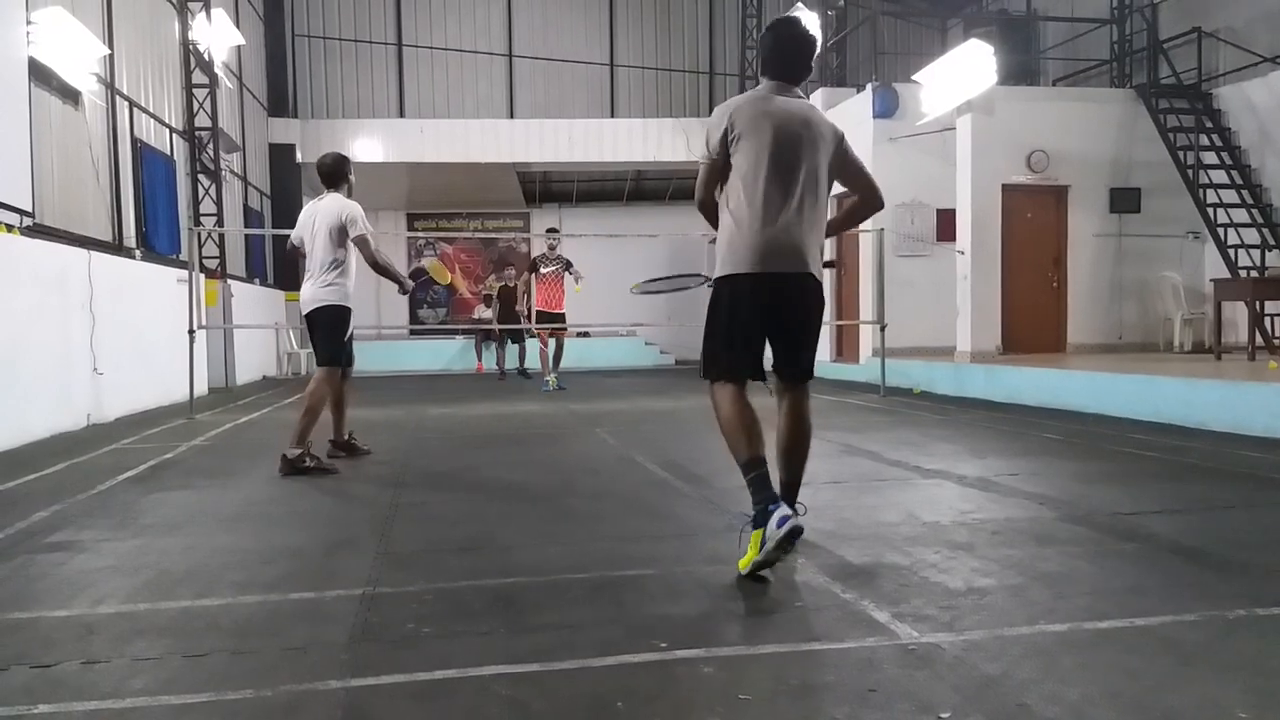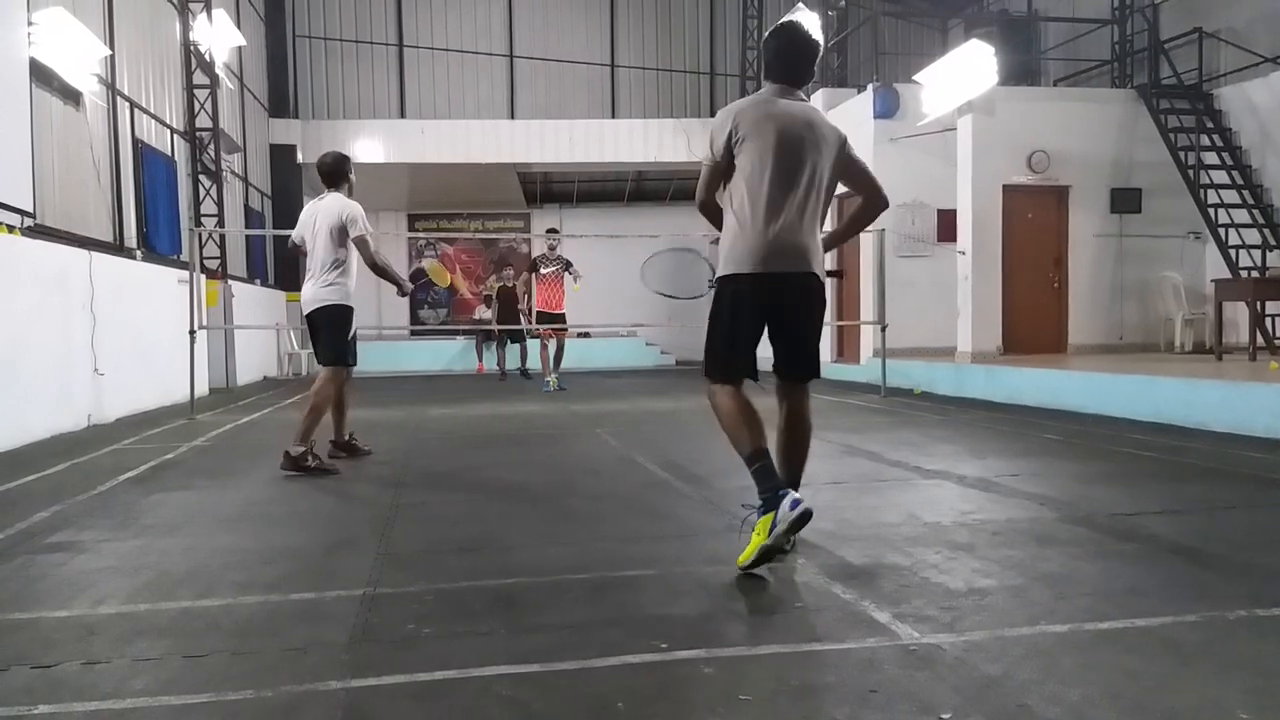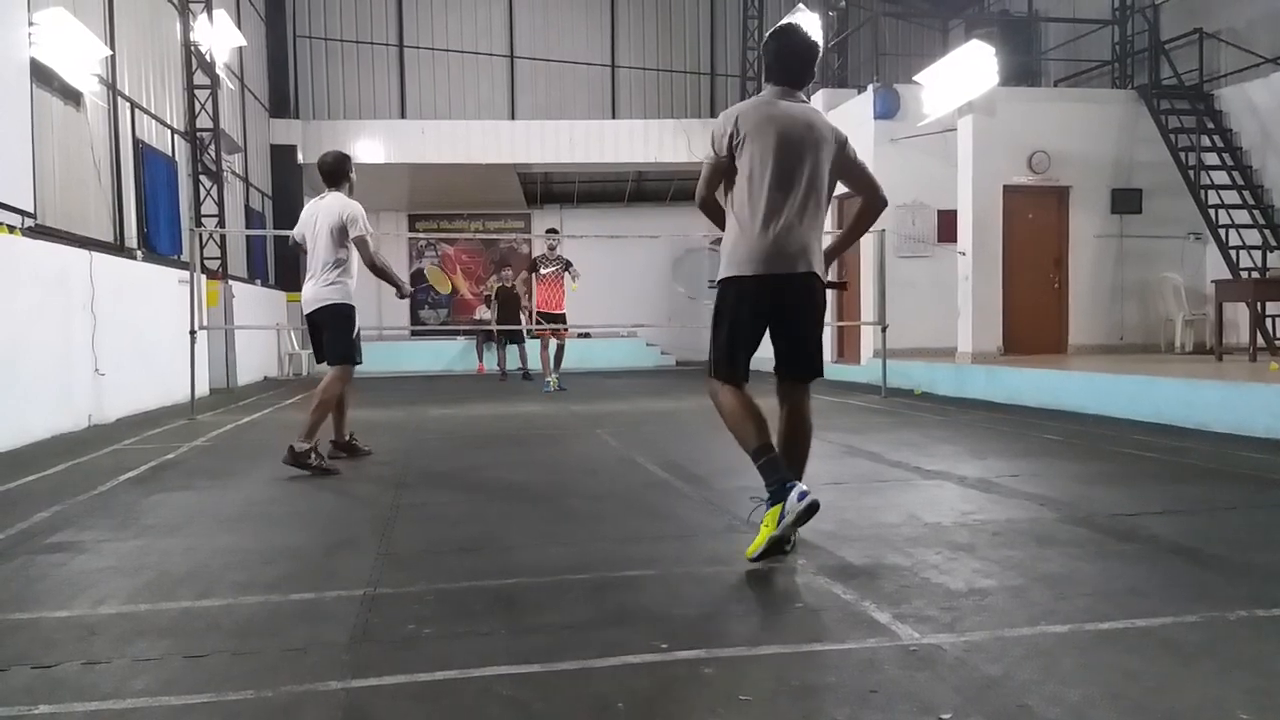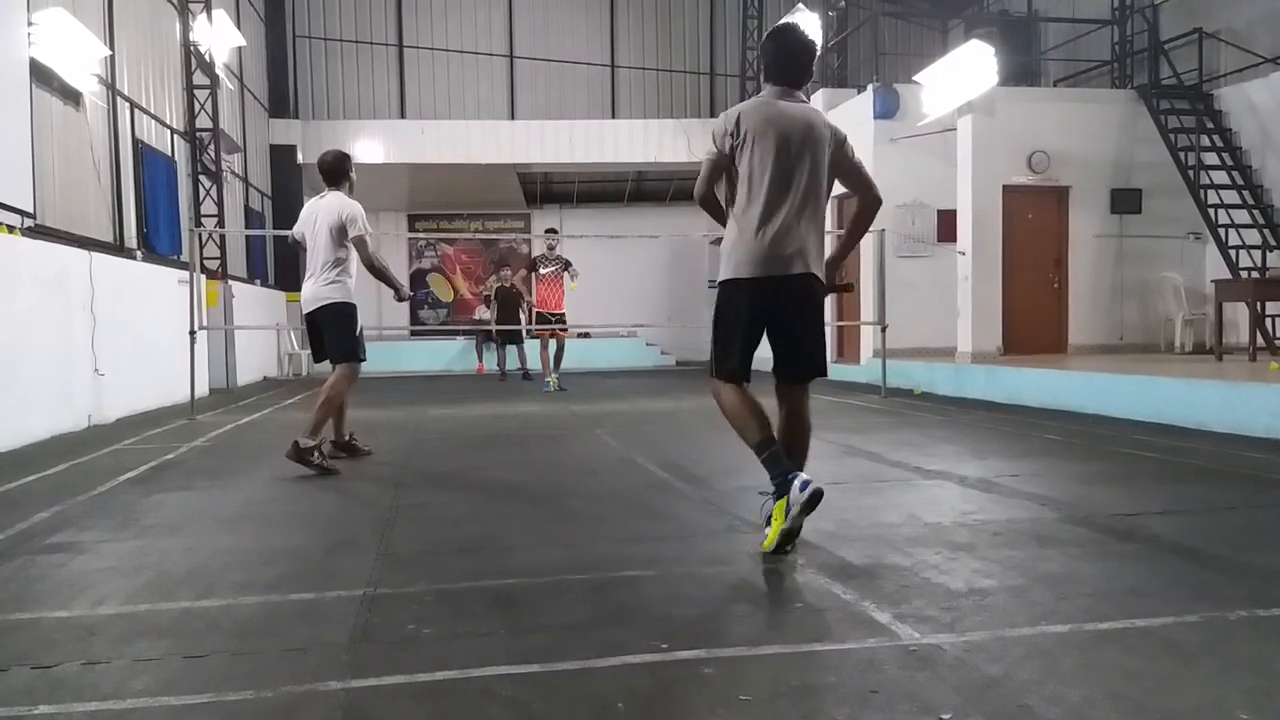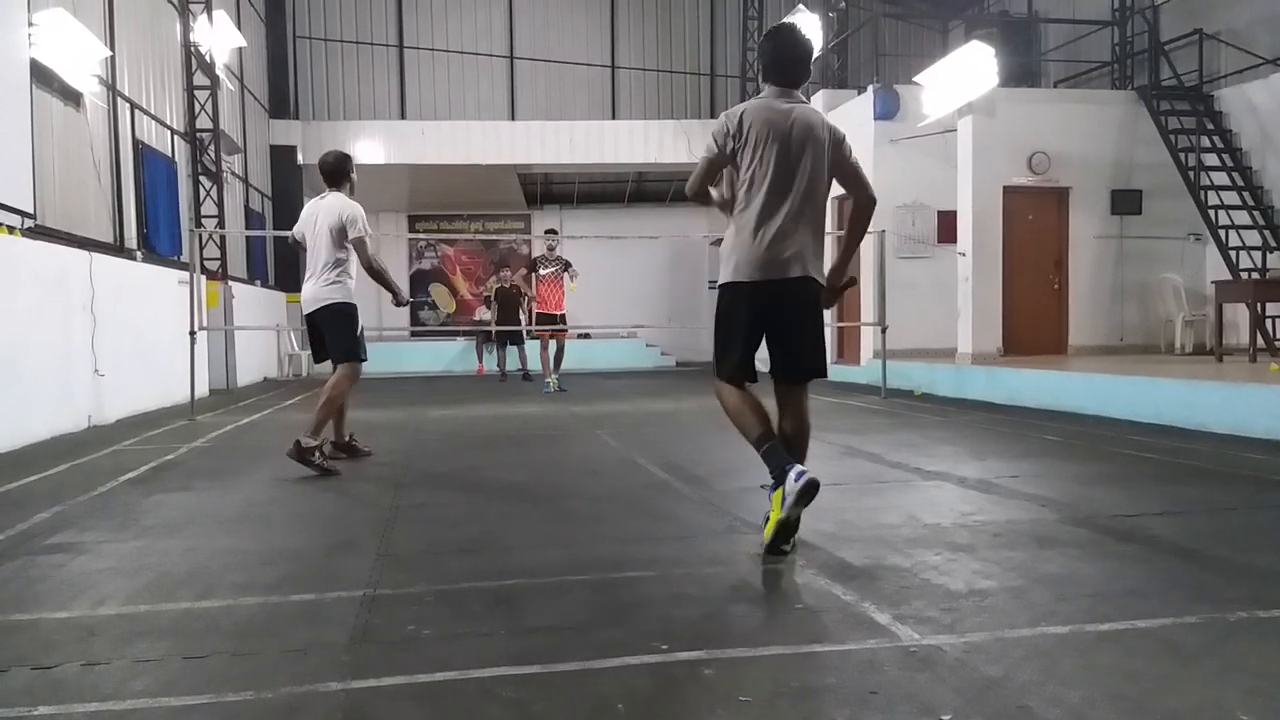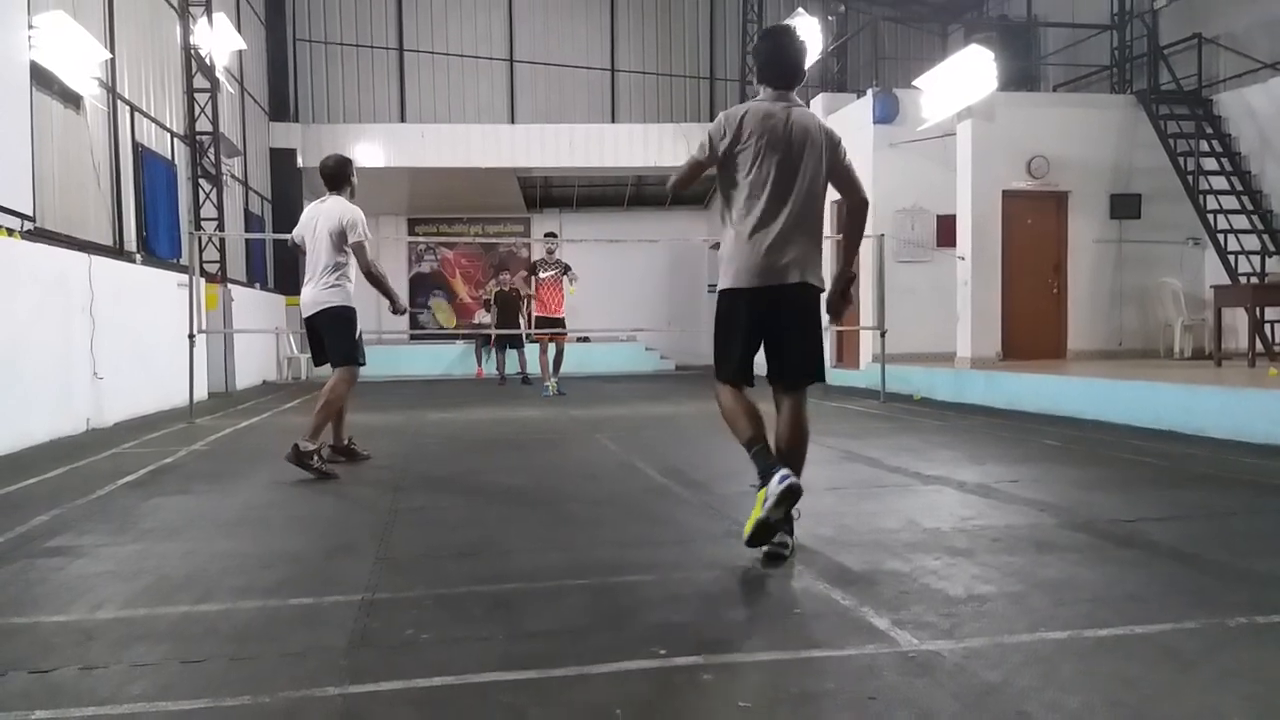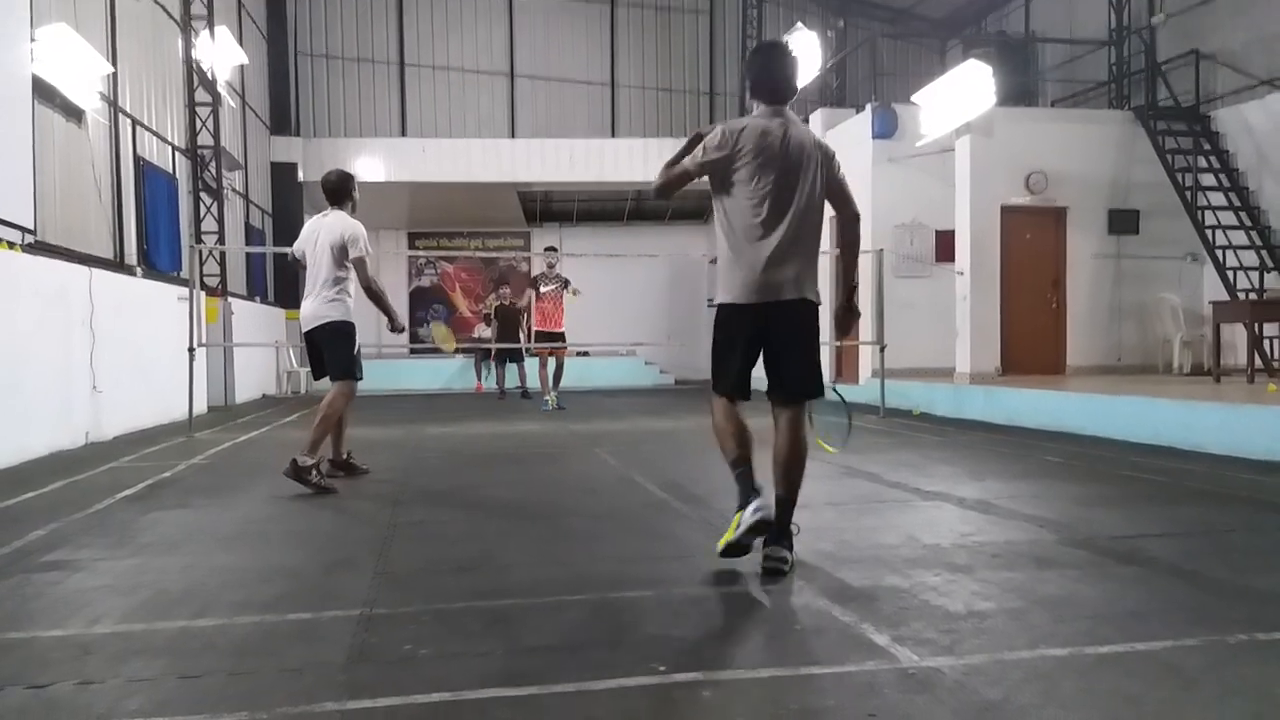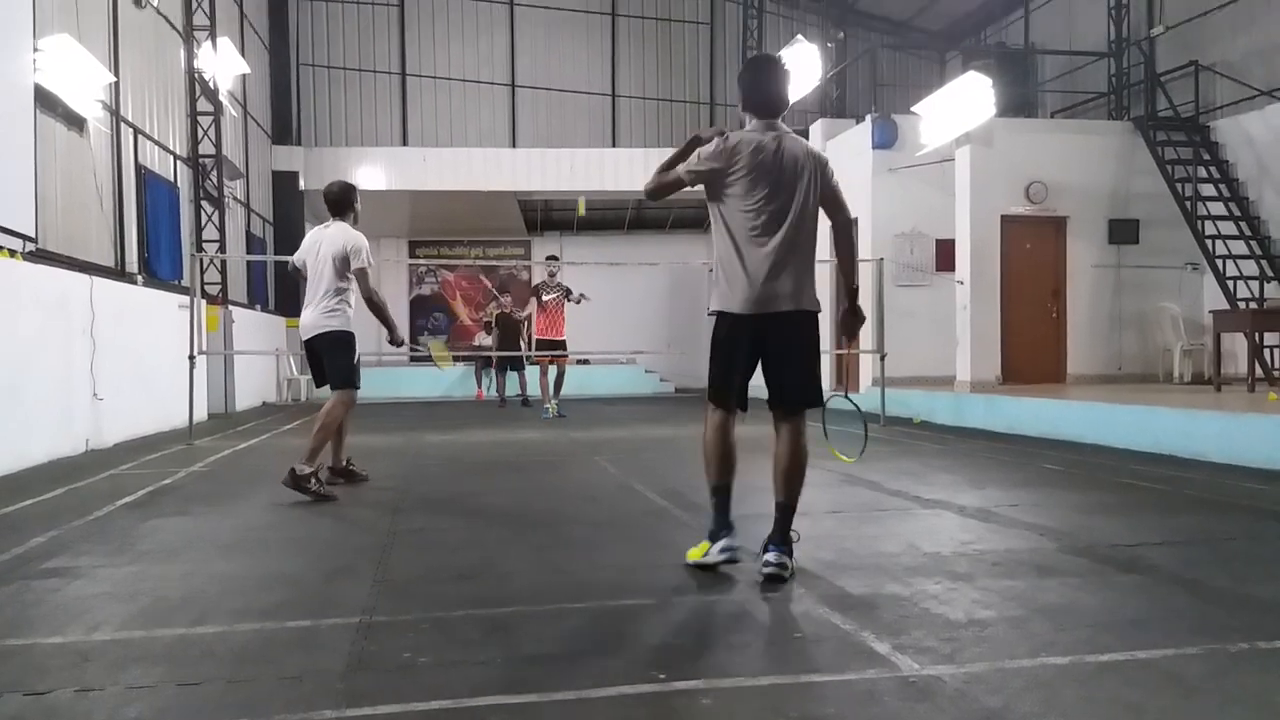
dt=0.1s
person 1, frame 1
left shoulder: (732, 113)
right shoulder: (824, 127)
left elbow: (704, 197)
right elbow: (871, 198)
left hip: (743, 267)
right hip: (802, 271)
left knee: (727, 386)
right knee: (793, 391)
left ankle: (771, 507)
right ankle: (782, 508)
person 1, frame 2
left shoulder: (736, 115)
right shoulder: (827, 130)
left elbow: (705, 199)
right elbow: (875, 199)
left hip: (745, 267)
right hip: (804, 271)
left knee: (724, 385)
right knee: (793, 390)
left ankle: (775, 497)
right ankle: (784, 501)
person 1, frame 3
left shoulder: (737, 118)
right shoulder: (827, 130)
left elbow: (704, 197)
right elbow: (875, 199)
right wrist: (833, 250)
left hip: (748, 269)
right hip: (804, 272)
left knee: (726, 384)
right knee: (794, 390)
left ankle: (784, 490)
right ankle: (787, 495)
person 1, frame 4
left shoulder: (738, 118)
right shoulder: (826, 129)
left elbow: (703, 193)
right elbow: (870, 198)
right wrist: (837, 258)
left hip: (747, 270)
right hip: (804, 274)
left knee: (728, 382)
right knee: (793, 390)
left ankle: (787, 481)
right ankle: (788, 491)
person 1, frame 5
left shoulder: (739, 119)
right shoulder: (826, 129)
left elbow: (695, 188)
right elbow: (864, 199)
left wrist: (723, 200)
right wrist: (840, 267)
left hip: (746, 271)
right hip: (802, 274)
left knee: (731, 383)
right knee: (793, 390)
left ankle: (788, 472)
right ankle: (785, 519)
person 1, frame 6
left shoulder: (736, 120)
right shoulder: (821, 133)
left elbow: (677, 184)
right elbow: (858, 203)
left wrist: (714, 167)
right wrist: (845, 276)
left hip: (745, 276)
right hip: (801, 280)
left knee: (730, 385)
right knee: (791, 395)
left ankle: (772, 475)
right ankle: (781, 525)
person 1, frame 7
left shoulder: (730, 137)
right shoulder: (817, 146)
left elbow: (662, 186)
right elbow: (849, 218)
left wrist: (696, 142)
right wrist: (848, 290)
left hip: (742, 293)
right hip: (798, 294)
left knee: (726, 400)
right knee: (790, 411)
left ankle: (750, 501)
right ankle: (780, 537)
person 1, frame 8
left shoulder: (724, 150)
right shoulder: (811, 157)
left elbow: (652, 190)
right elbow: (844, 225)
left wrist: (692, 144)
right wrist: (850, 296)
left hip: (739, 304)
right hip: (797, 306)
left knee: (720, 411)
right knee: (790, 420)
left ankle: (721, 531)
right ankle: (780, 543)
person 2, frame 1
left shoulder: (309, 210)
right shoulder: (348, 208)
left elbow: (294, 246)
right elbow: (372, 258)
right wrist: (403, 281)
left hip: (312, 299)
right hip: (332, 300)
left knee: (340, 370)
right knee: (327, 373)
left ankle: (341, 438)
right ankle: (296, 452)
person 2, frame 2
left shoulder: (309, 209)
right shoulder: (348, 208)
left elbow: (296, 244)
right elbow: (371, 259)
right wrist: (402, 283)
left hip: (313, 299)
right hip: (334, 299)
left knee: (341, 371)
right knee: (333, 373)
left ankle: (341, 439)
right ankle: (298, 450)
person 2, frame 3
left shoulder: (310, 208)
right shoulder: (349, 207)
left elbow: (298, 241)
right elbow: (370, 259)
right wrist: (400, 285)
left hip: (313, 299)
right hip: (335, 299)
left knee: (341, 369)
right knee: (341, 371)
left ankle: (342, 439)
right ankle: (303, 446)
person 2, frame 4
left shoulder: (310, 207)
right shoulder: (349, 207)
left elbow: (297, 239)
right elbow: (369, 259)
right wrist: (398, 287)
left hip: (312, 298)
right hip: (335, 298)
left knee: (342, 368)
right knee: (347, 369)
left ankle: (341, 439)
right ankle: (307, 443)
person 2, frame 5
left shoulder: (310, 207)
right shoulder: (350, 208)
left elbow: (297, 239)
right elbow: (368, 261)
right wrist: (397, 292)
left hip: (311, 299)
right hip: (335, 298)
left knee: (343, 368)
right knee: (349, 369)
left ankle: (341, 440)
right ankle: (309, 442)
person 2, frame 6
left shoulder: (310, 211)
right shoulder: (350, 212)
left elbow: (297, 242)
right elbow: (366, 266)
right wrist: (394, 298)
left hip: (311, 302)
right hip: (334, 302)
left knee: (342, 372)
right knee: (347, 373)
left ankle: (340, 444)
right ankle: (307, 446)
person 2, frame 7
left shoulder: (311, 225)
right shoulder: (351, 227)
left elbow: (297, 257)
right elbow: (367, 283)
right wrist: (393, 317)
left hip: (310, 316)
right hip: (334, 316)
left knee: (343, 385)
right knee: (344, 387)
left ankle: (339, 457)
right ankle: (306, 461)
person 2, frame 8
left shoulder: (313, 236)
right shoulder: (353, 239)
left elbow: (297, 267)
right elbow: (368, 294)
right wrist: (393, 329)
left hip: (310, 325)
right hip: (334, 326)
left knee: (342, 393)
right knee: (344, 396)
left ankle: (339, 464)
right ankle: (304, 469)
